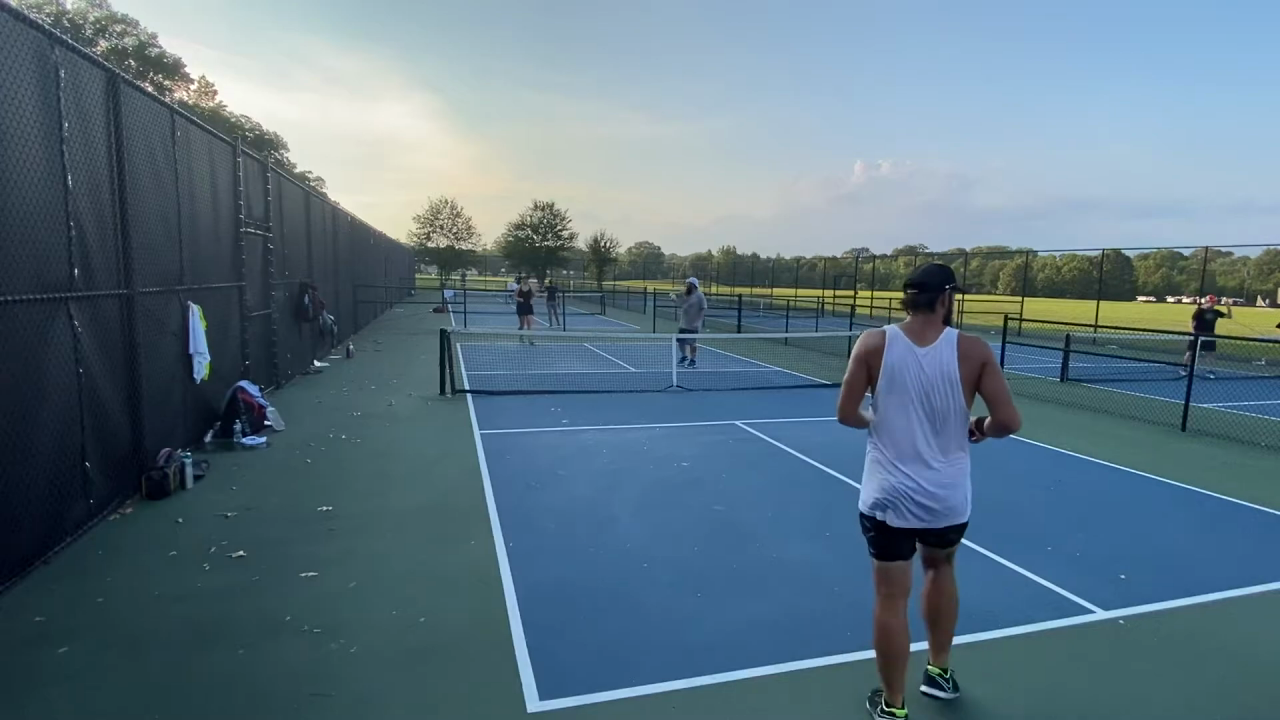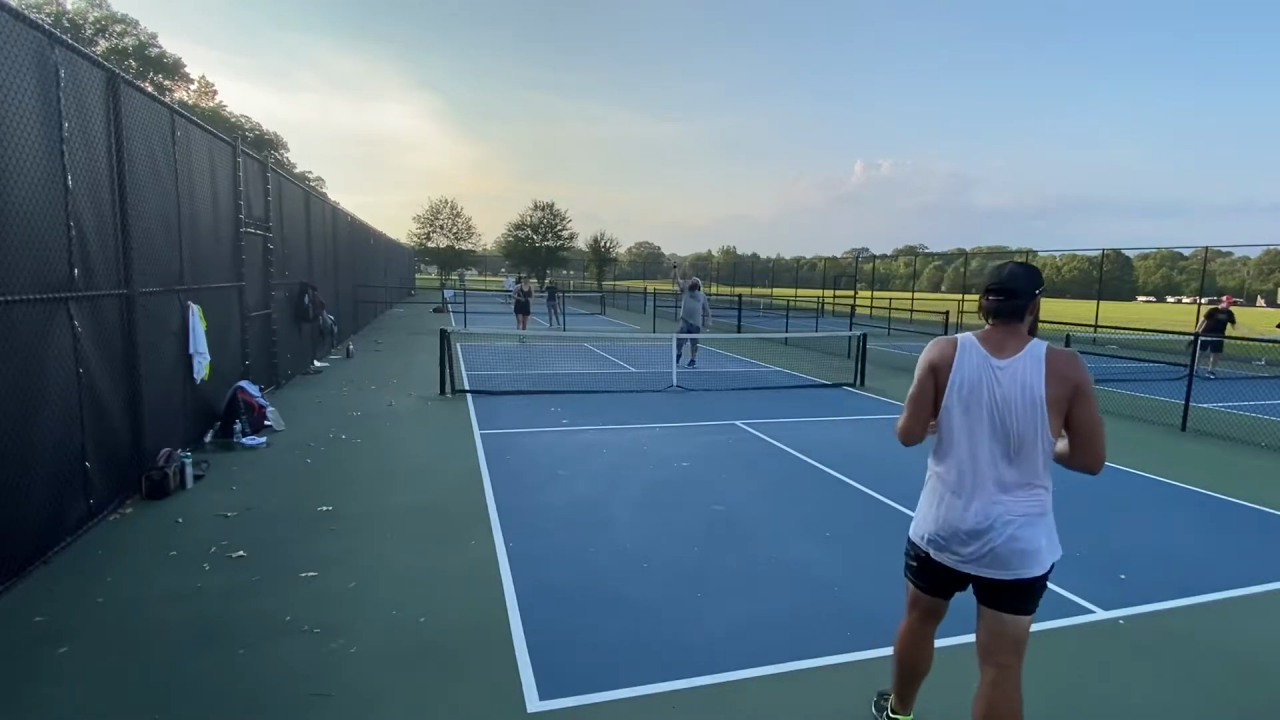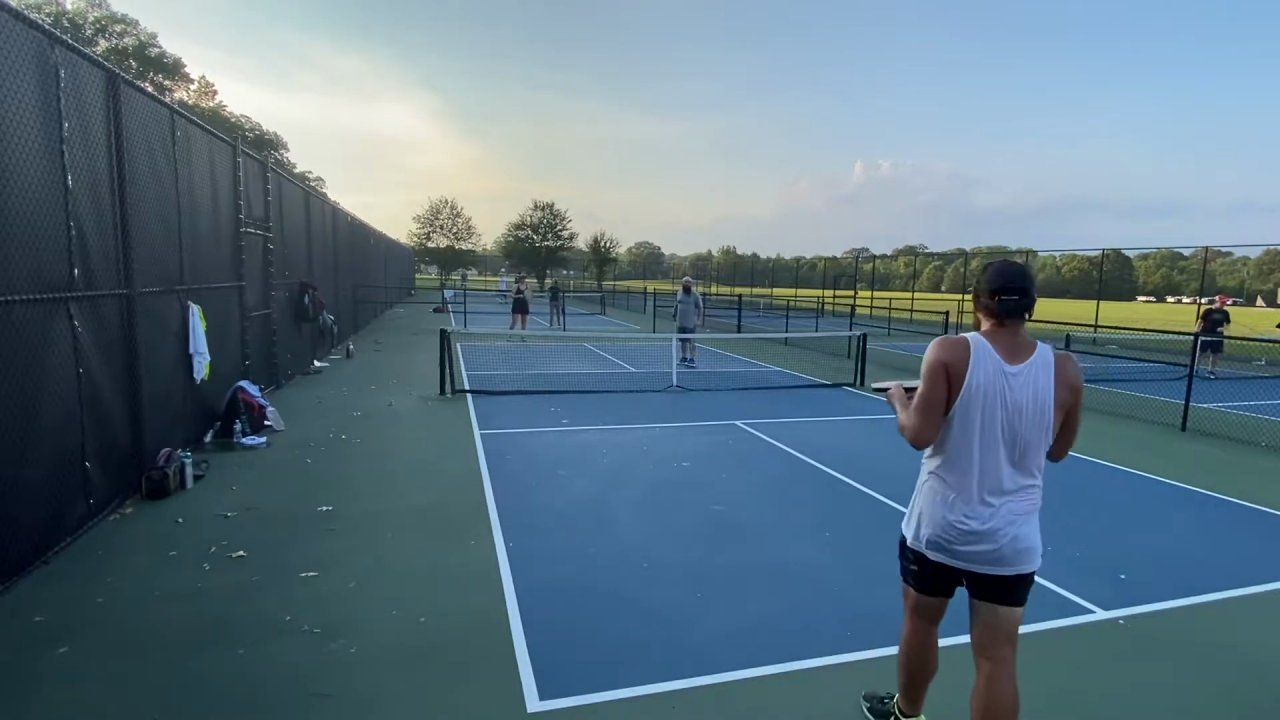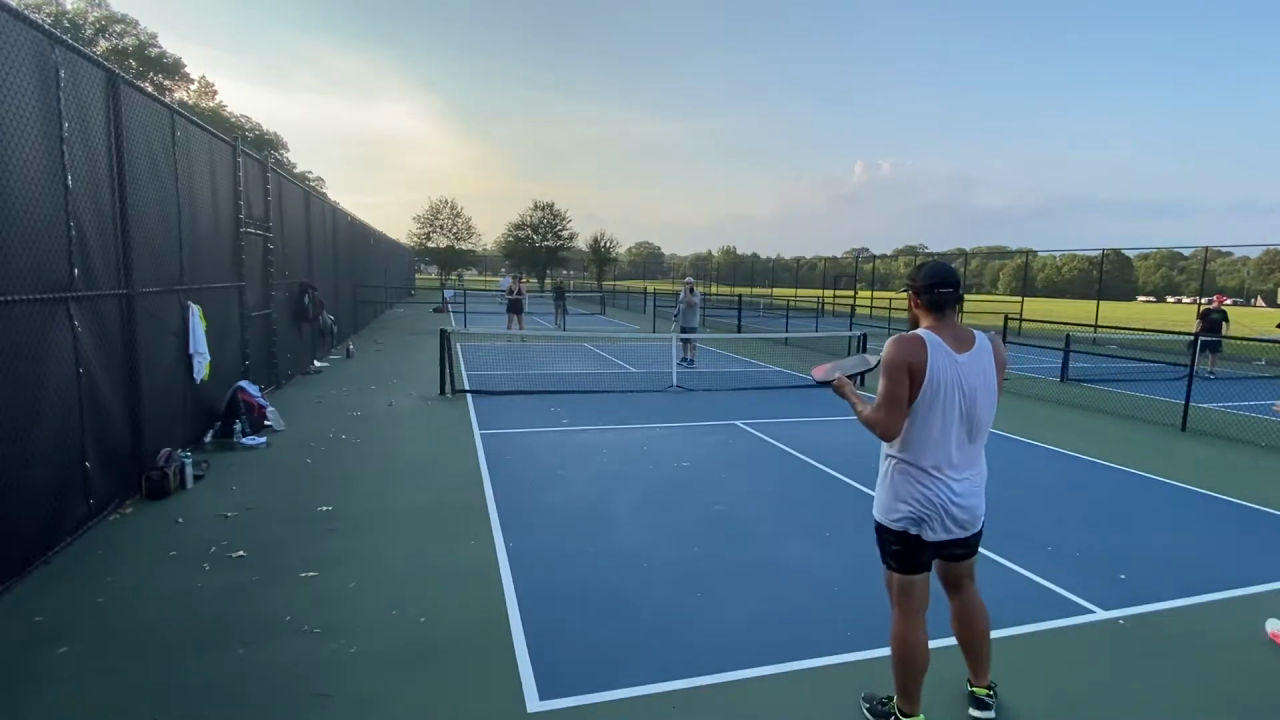
dt=0.7s
person 1, frame 1
left shoulder: (873, 344)
right shoulder: (973, 349)
left elbow: (846, 415)
right elbow: (1009, 421)
right wrist: (979, 428)
left hip: (887, 495)
right hip: (948, 496)
left knee: (890, 598)
right knee: (940, 569)
right ankle: (939, 671)
person 1, frame 2
left shoulder: (942, 353)
right shoulder: (1066, 368)
left elbow: (908, 434)
right elbow: (1091, 460)
left hip: (943, 527)
right hip: (1019, 542)
left knee: (919, 620)
right knee: (1001, 667)
person 1, frame 3
left shoulder: (949, 352)
right shoulder: (1064, 369)
left elbow: (920, 435)
right elbow: (1057, 449)
left wrist: (900, 402)
left hip: (939, 527)
right hip: (1012, 539)
left knee: (920, 624)
right knee: (997, 658)
person 1, frame 4
left shoulder: (905, 348)
right shoulder: (993, 349)
left elbow: (887, 427)
left wrist: (849, 393)
left hip: (909, 504)
right hip: (967, 501)
left knee: (909, 610)
right knee: (963, 590)
